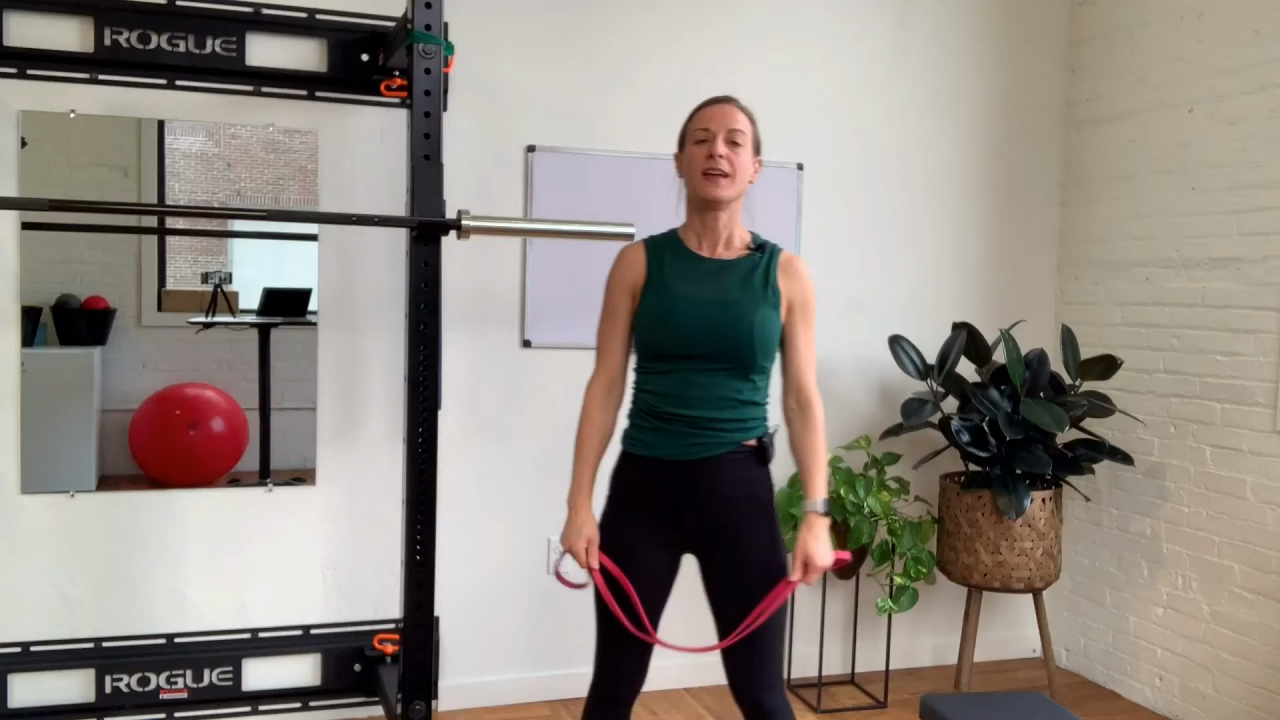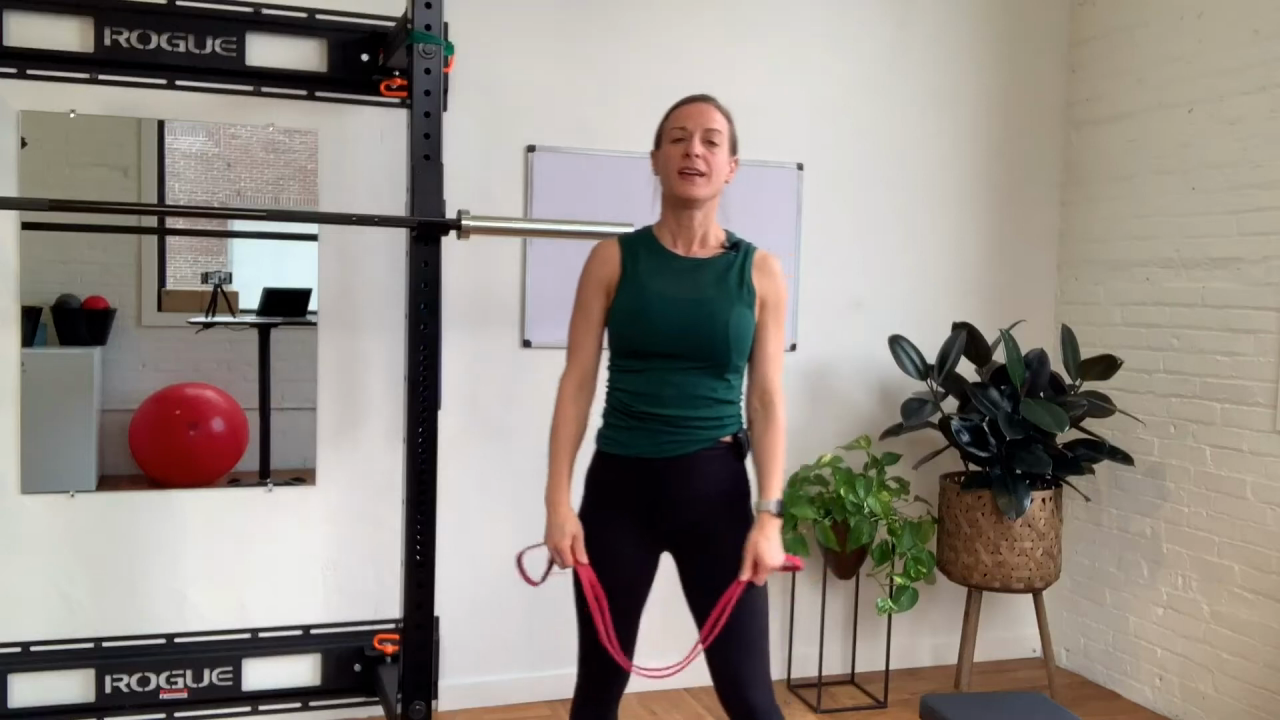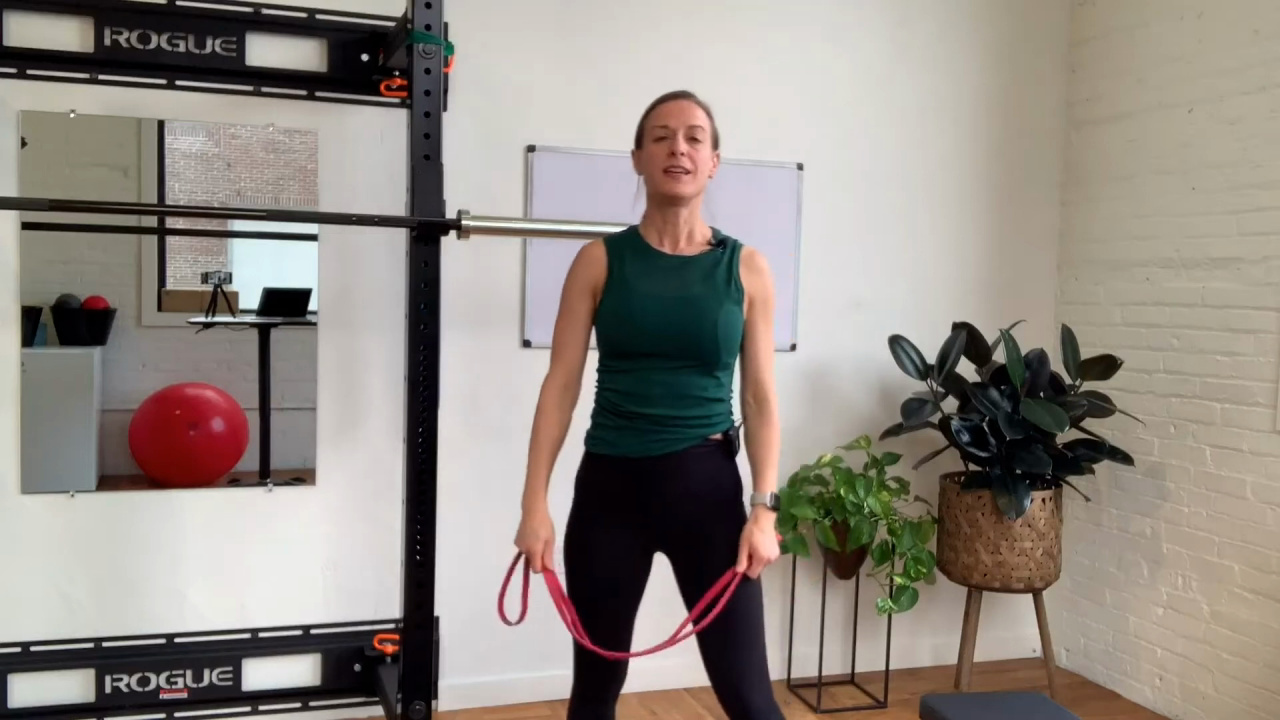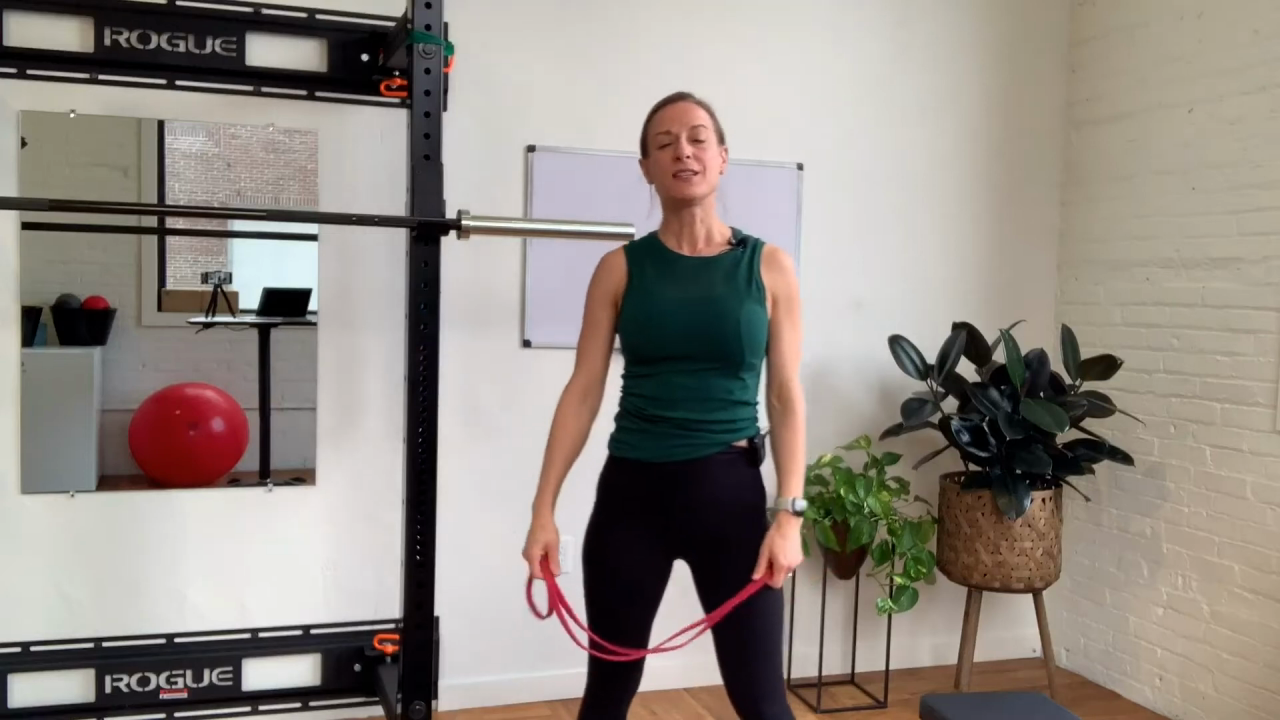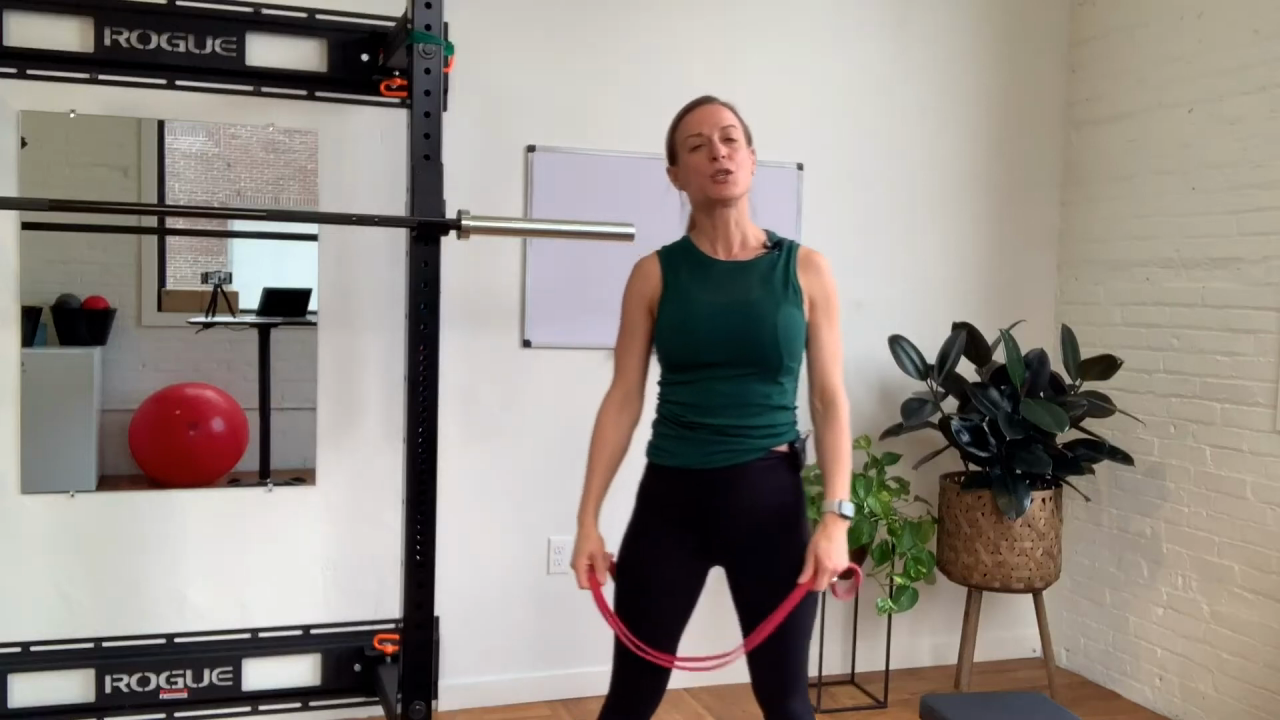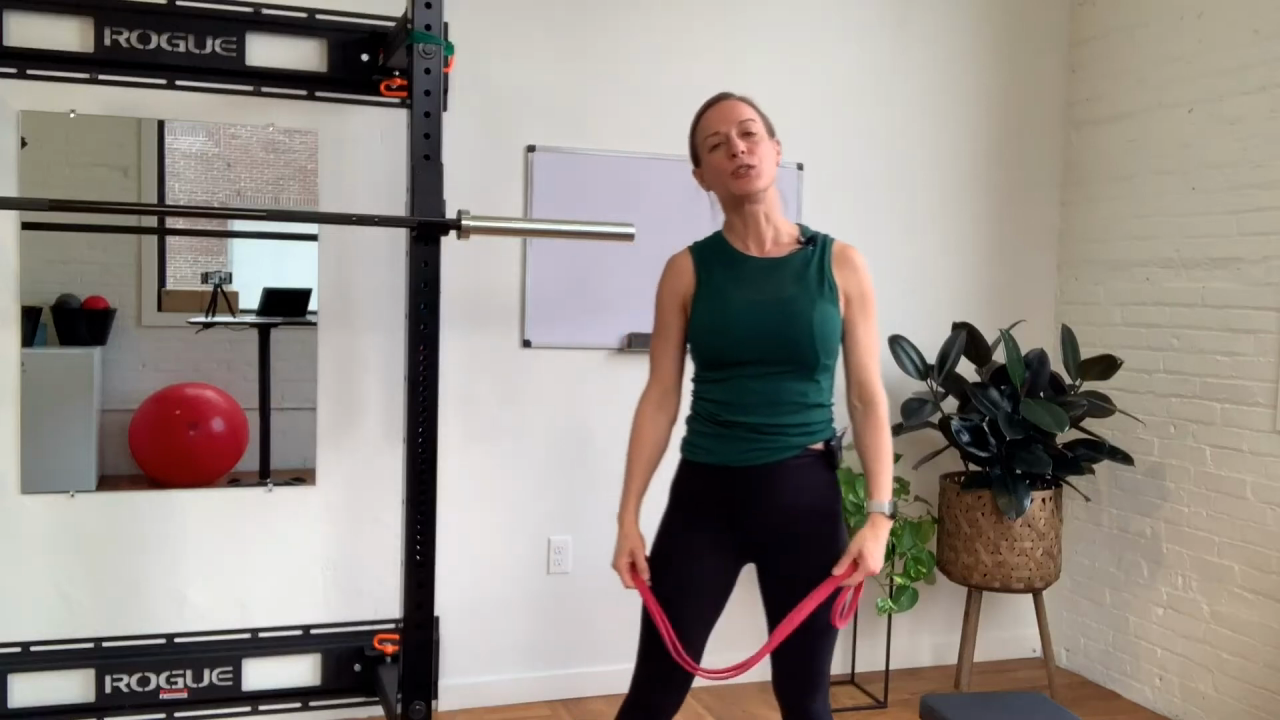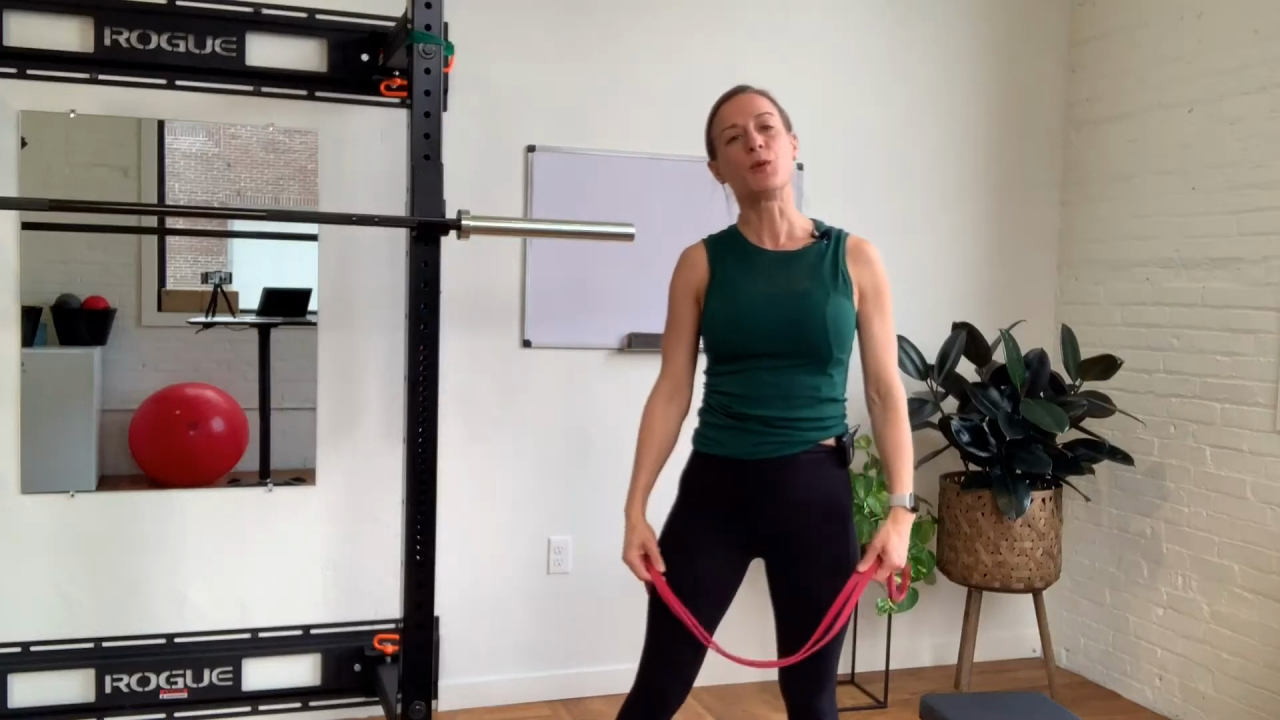
dt=0.2s
person 1, frame 1
left shoulder: (784, 273)
right shoulder: (639, 262)
left elbow: (802, 400)
right elbow: (605, 385)
left wrist: (817, 513)
right wrist: (580, 500)
left hip: (736, 488)
right hip: (643, 487)
person 1, frame 2
left shoulder: (759, 272)
right shoulder: (613, 259)
left elbow: (766, 401)
right elbow: (577, 383)
left wrist: (769, 513)
right wrist: (559, 497)
left hip: (712, 486)
right hip: (619, 485)
person 1, frame 3
left shoulder: (746, 267)
right shoulder: (599, 261)
left elbow: (759, 397)
right elbow: (562, 383)
left wrist: (764, 507)
right wrist: (535, 501)
left hip: (704, 484)
right hip: (610, 486)
person 1, frame 4
left shoulder: (769, 266)
right shoulder: (621, 268)
left elbow: (786, 400)
right elbow: (583, 390)
left wrist: (789, 512)
right wrist: (543, 508)
left hip: (728, 490)
right hip: (632, 491)
person 1, frame 5
left shoulder: (805, 269)
right shoulder: (655, 273)
left elbow: (829, 400)
right elbow: (623, 400)
left wrist: (837, 515)
right wrist: (588, 518)
left hip: (768, 498)
right hip: (671, 498)
person 1, frame 6
left shoulder: (840, 264)
right shoulder: (687, 270)
left elbow: (867, 397)
right elbow: (660, 398)
left wrist: (879, 514)
right wrist: (628, 517)
left hip: (802, 494)
right hip: (704, 494)
person 1, frame 7
left shoulder: (854, 259)
right shoulder: (701, 263)
left elbow: (885, 391)
right elbow: (672, 392)
left wrist: (901, 507)
right wrist: (635, 508)
left hip: (812, 490)
right hip: (713, 488)
